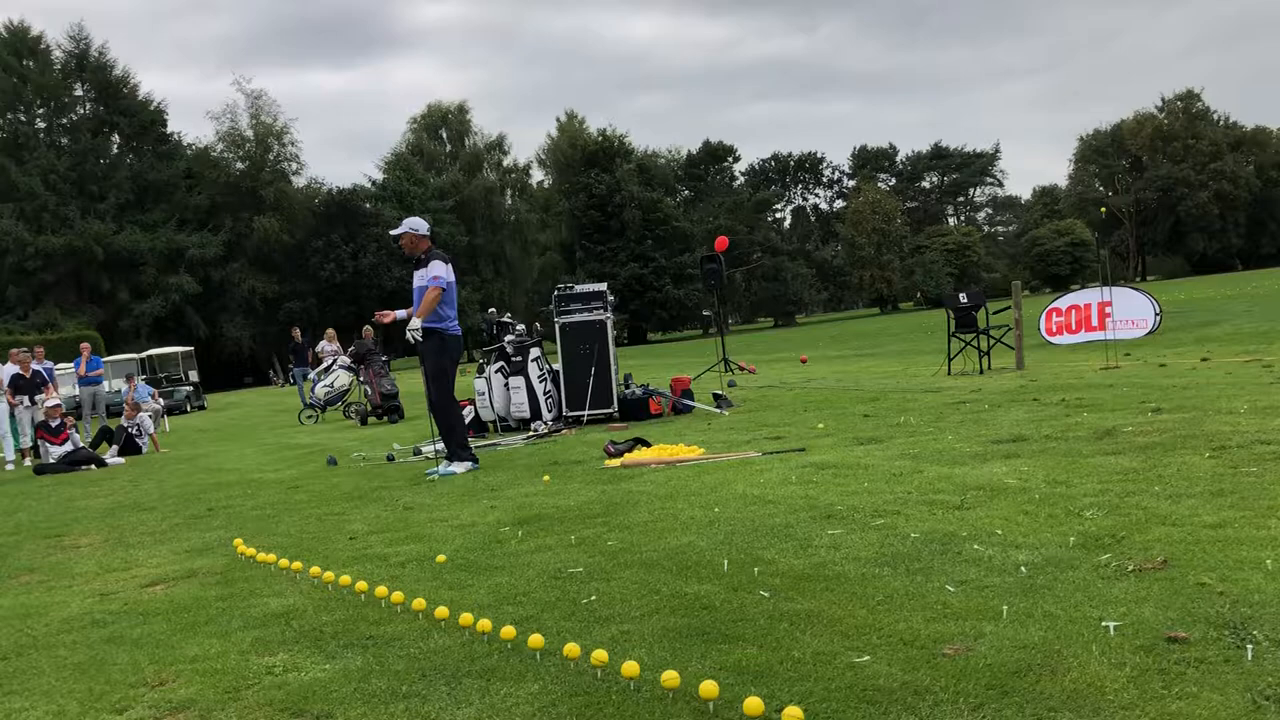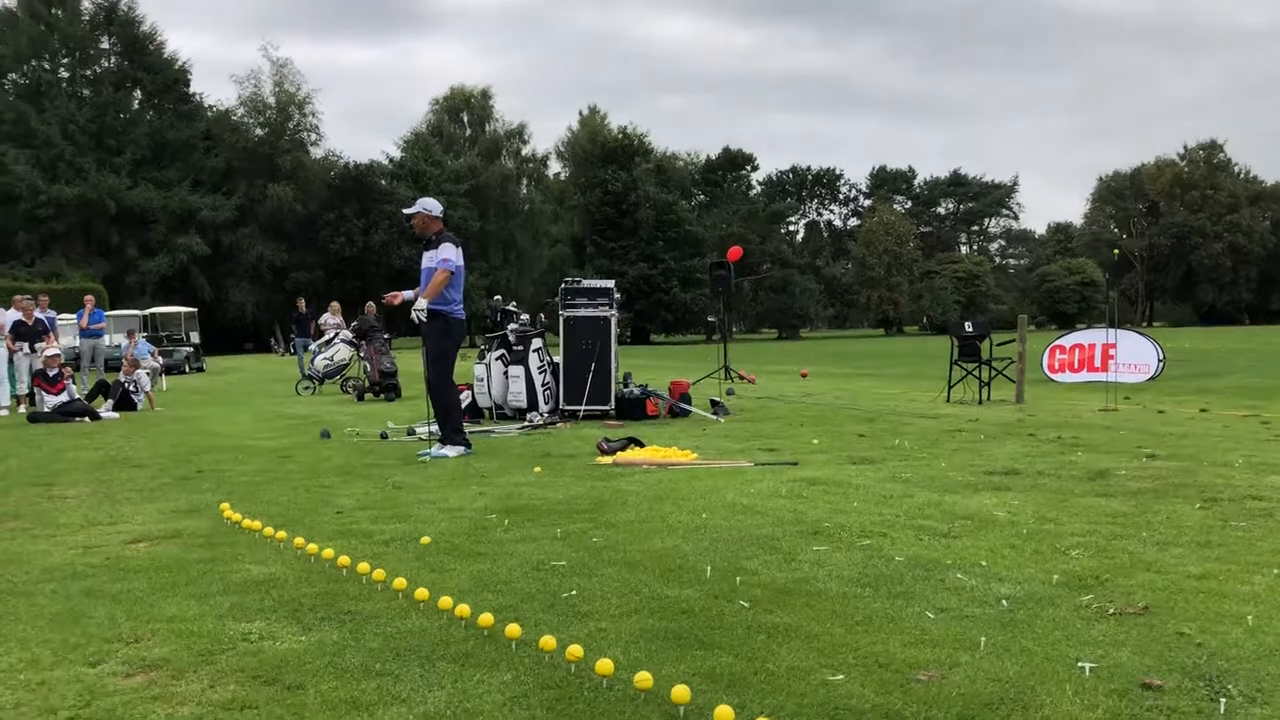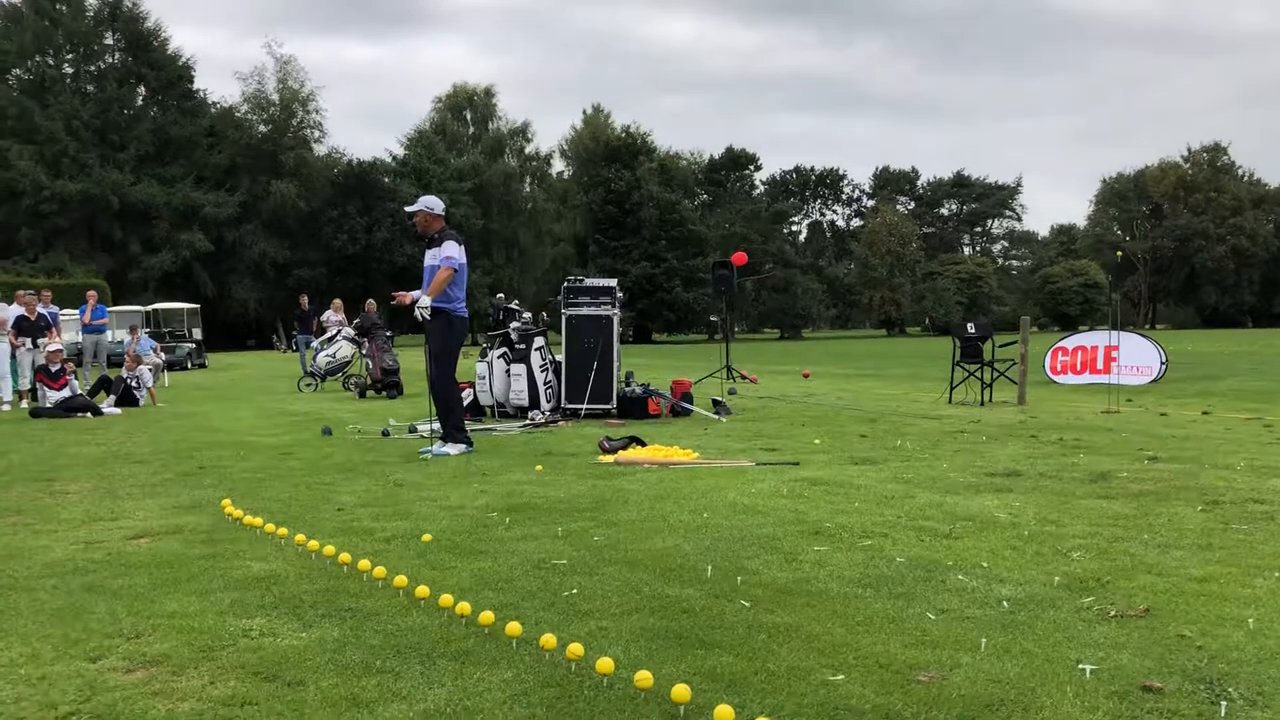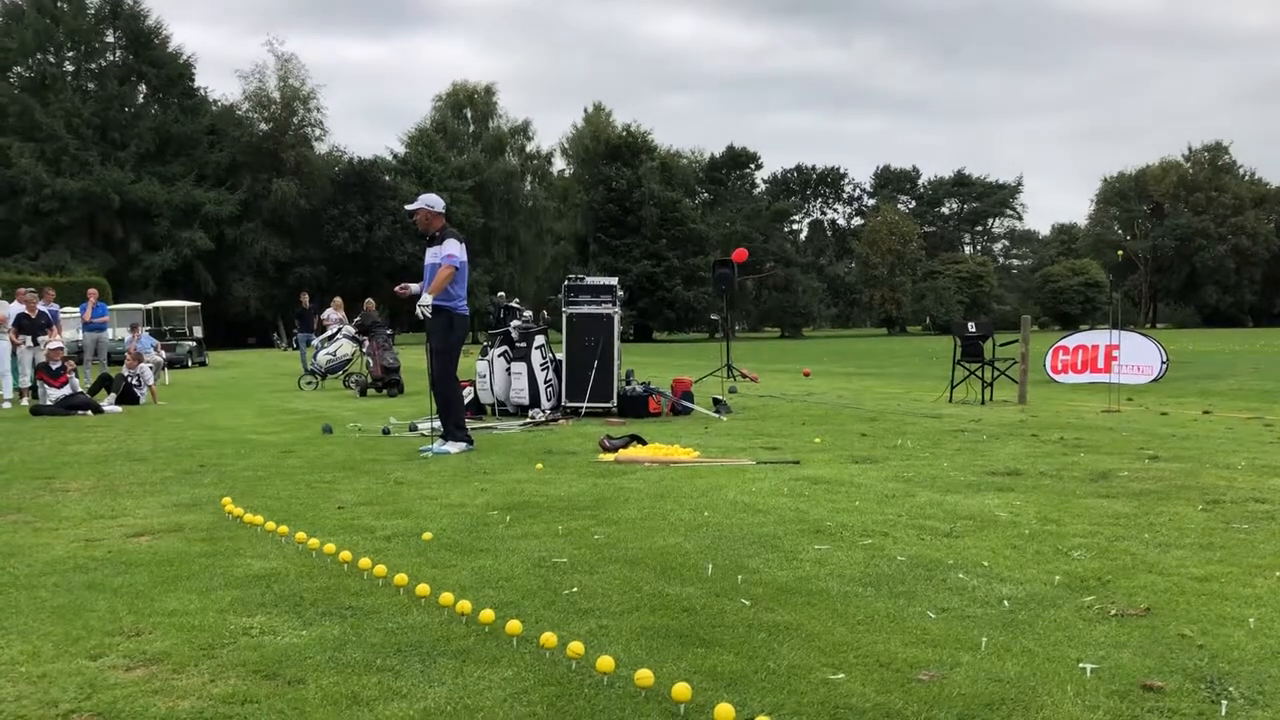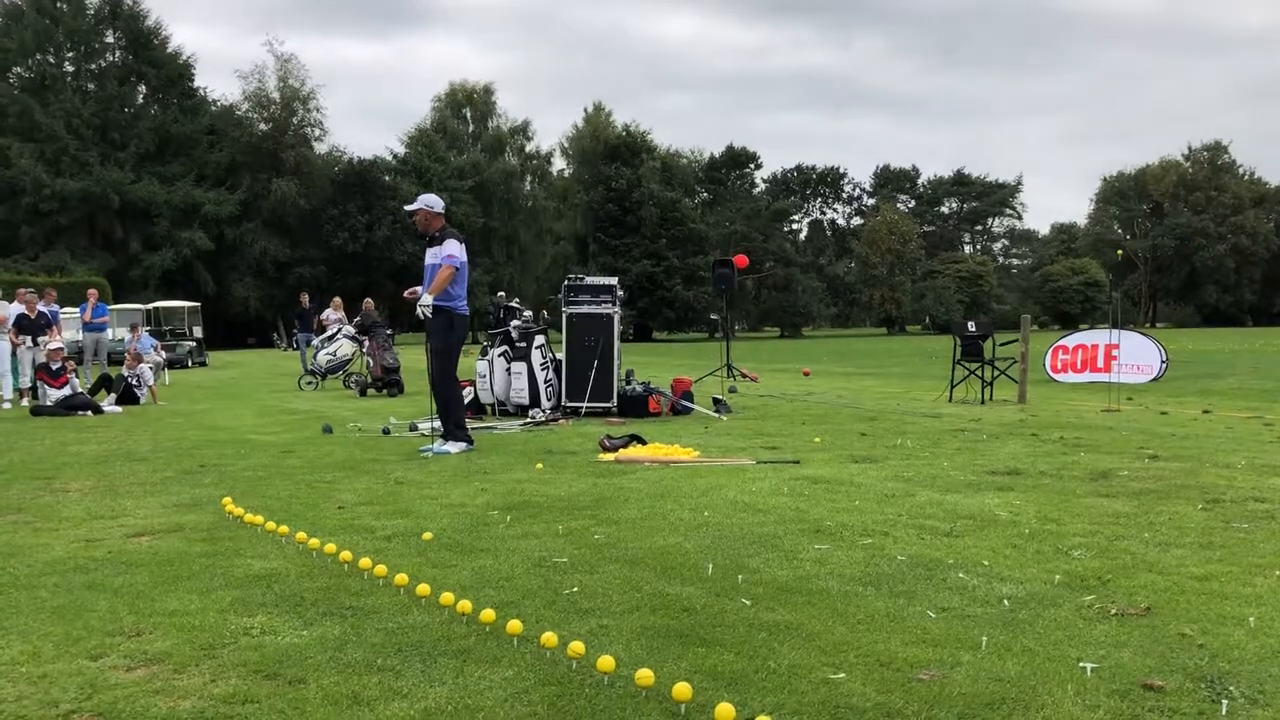
dt=0.2s
person 1, frame 1
left shoulder: (437, 260)
right shoulder: (419, 264)
left elbow: (436, 291)
left wrist: (416, 320)
right wrist: (398, 314)
left hip: (442, 337)
right hip: (428, 338)
left knee: (443, 398)
right knee: (436, 402)
left ankle: (465, 457)
right ankle: (453, 455)
person 1, frame 2
left shoulder: (447, 242)
right shoulder: (429, 246)
left elbow: (444, 274)
left wrist: (423, 300)
right wrist: (407, 295)
left hip: (446, 321)
right hip: (433, 320)
left knee: (441, 382)
right knee: (435, 383)
left ankle: (458, 442)
right ankle: (447, 439)
person 1, frame 3
left shoulder: (450, 241)
right shoulder: (432, 243)
left elbow: (447, 272)
left wrist: (426, 298)
right wrist: (414, 295)
left hip: (449, 318)
right hip: (435, 317)
left knee: (444, 380)
right knee: (437, 381)
left ankle: (460, 440)
right ankle: (449, 437)
person 1, frame 4
left shoulder: (450, 238)
right shoulder: (432, 241)
left elbow: (448, 269)
left wrist: (428, 296)
right wrist: (415, 287)
left hip: (450, 316)
right hip: (437, 315)
left knee: (445, 378)
right knee: (438, 379)
left ankle: (460, 438)
right ankle: (449, 435)
person 1, frame 5
left shoulder: (451, 238)
right shoulder: (433, 242)
left elbow: (449, 269)
left wrist: (429, 296)
right wrist: (421, 290)
left hip: (450, 317)
right hip: (437, 316)
left knee: (445, 378)
right knee: (438, 379)
left ankle: (461, 437)
right ankle: (449, 435)
